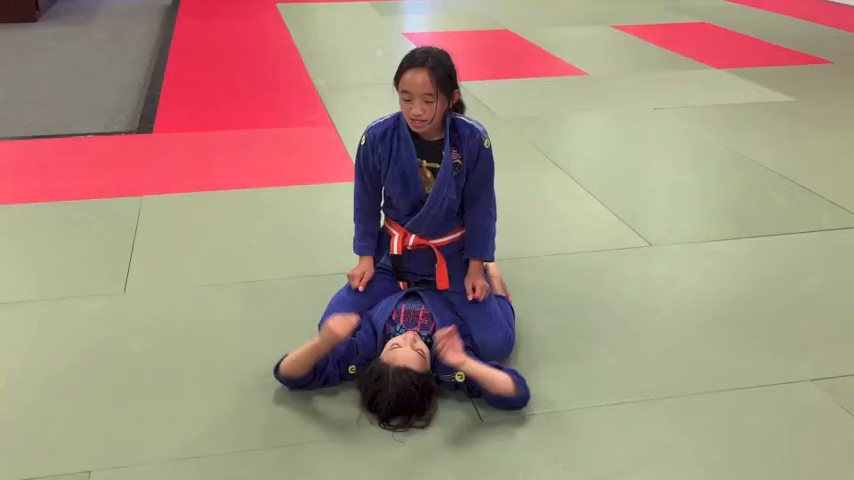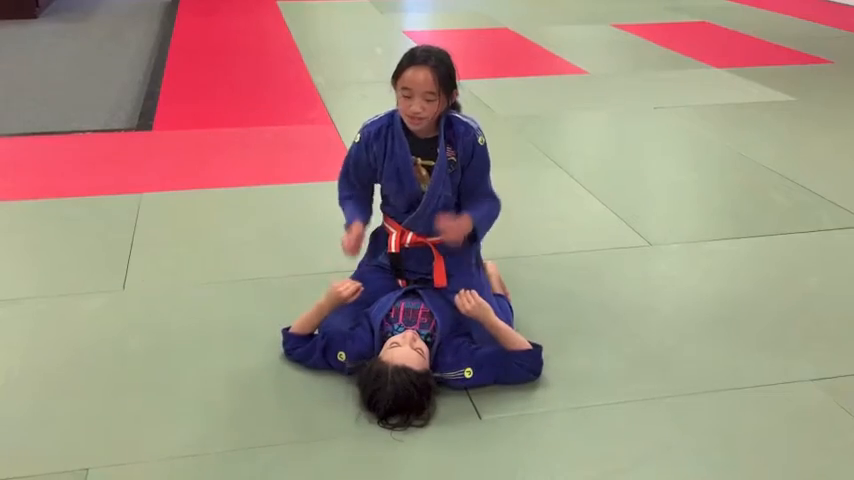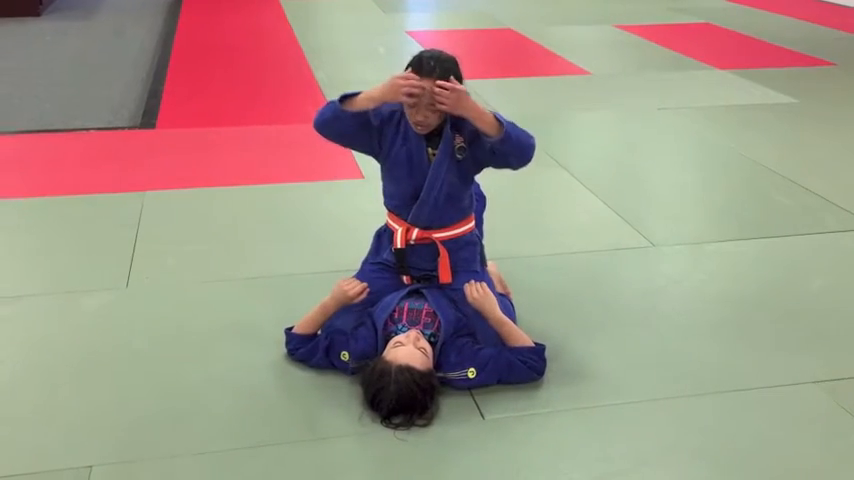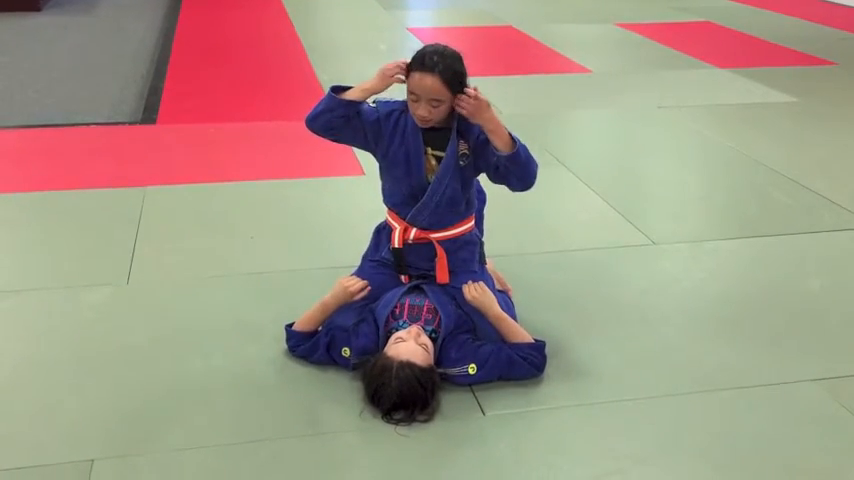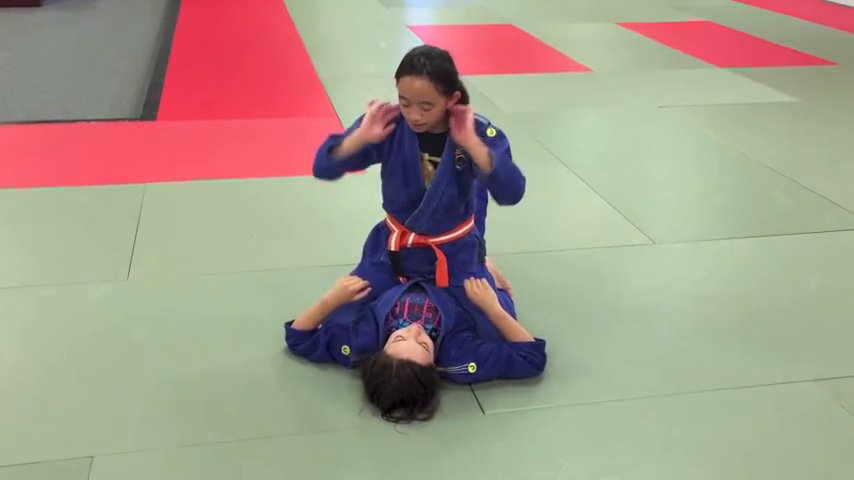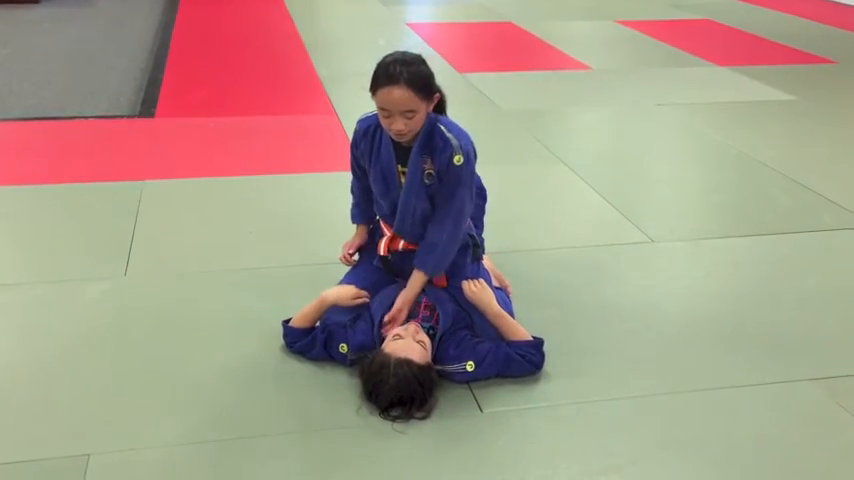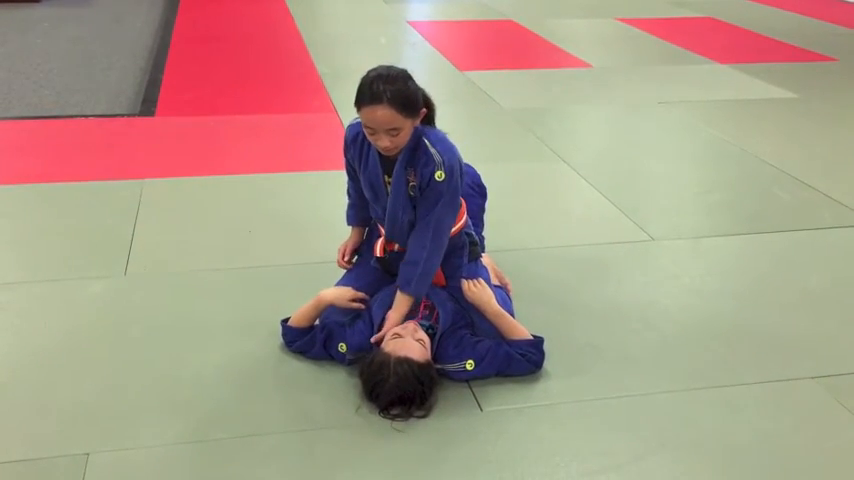
dt=0.5s
person 1, frame 1
left shoulder: (473, 140)
right shoulder: (378, 138)
left elbow: (480, 207)
right elbow: (366, 201)
left wrist: (476, 269)
right wrist: (366, 256)
left hip: (453, 253)
right hip: (396, 252)
left knee: (490, 347)
person 1, frame 2
left shoulder: (467, 137)
right shoulder: (374, 136)
left elbow: (482, 198)
right elbow: (354, 189)
left wrist: (465, 225)
right wrist: (356, 223)
left hip: (452, 250)
right hip: (393, 246)
left ankle: (483, 275)
person 1, frame 3
left shoulder: (469, 130)
right shoulder: (388, 123)
left elbow: (521, 153)
right elbow: (326, 123)
left wrist: (474, 112)
right wrist: (378, 97)
left hip: (456, 252)
right hip: (396, 247)
person 1, frame 4
left shoulder: (475, 130)
right shoulder: (387, 121)
left elbow: (523, 178)
right elbow: (321, 122)
left wrist: (490, 124)
right wrist: (370, 87)
left hip: (455, 252)
right hip: (397, 244)
person 1, frame 5
left shoulder: (477, 131)
right shoulder: (388, 123)
left elbow: (511, 192)
right elbow: (324, 168)
left wrist: (471, 143)
right wrist: (361, 136)
left hip: (456, 251)
right hip: (394, 246)
right knee: (339, 327)
left ankle: (483, 273)
person 1, frame 6
left shoulder: (454, 148)
right shoulder: (366, 133)
left elbow: (448, 227)
left wrist: (412, 291)
right wrist: (362, 230)
left hip: (447, 253)
right hip: (389, 244)
left ankle: (481, 269)
person 1, frame 7
left shoulder: (441, 160)
right shoulder: (356, 137)
left elbow: (429, 238)
left wrist: (400, 308)
right wrist: (357, 232)
left hip: (443, 247)
right hip: (387, 241)
right knee: (337, 312)
left ankle: (480, 263)
person 2, frame 1
left shoulder: (362, 353)
right shoulder: (449, 367)
left elbow: (288, 374)
right elbow: (517, 395)
left wrist: (324, 342)
right wrist: (466, 365)
right ankle: (490, 273)
person 2, frame 2
left shoulder: (358, 351)
right shoulder: (452, 363)
left elbow: (295, 343)
right elbow: (529, 362)
left wrist: (327, 303)
right wrist: (487, 318)
right ankle: (487, 272)
person 2, frame 3
left shoulder: (360, 351)
right shoulder: (455, 365)
left elbow: (298, 343)
right elbow: (533, 362)
left wrist: (332, 302)
right wrist: (493, 313)
person 2, frame 4
left shoulder: (360, 347)
right shoulder: (458, 362)
left elbow: (298, 339)
right elbow: (533, 357)
left wrist: (332, 300)
right wrist: (492, 309)
person 2, frame 5
left shoulder: (361, 344)
right shoulder: (458, 359)
left elbow: (298, 337)
right elbow: (532, 357)
left wrist: (331, 299)
right wrist: (493, 307)
person 2, frame 6
left shoulder: (359, 342)
right shoulder: (454, 358)
left elbow: (296, 335)
right elbow: (531, 356)
left wrist: (327, 298)
right wrist: (490, 306)
person 2, frame 7
left shoulder: (359, 341)
right shoulder: (454, 356)
left elbow: (295, 335)
right elbow: (531, 355)
left wrist: (324, 298)
right wrist: (490, 306)
